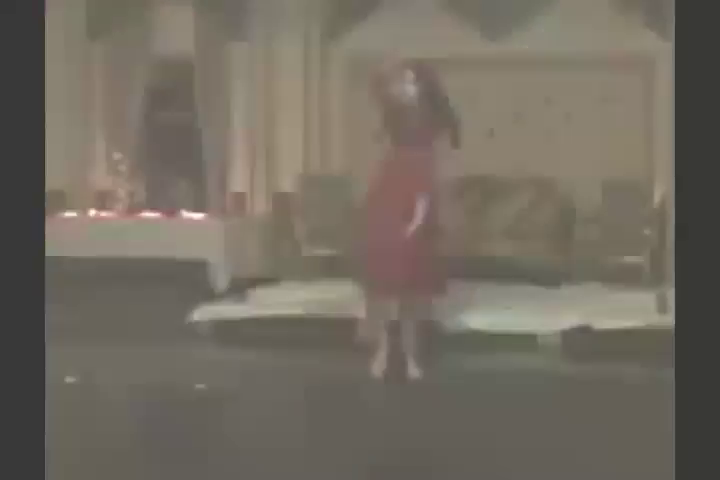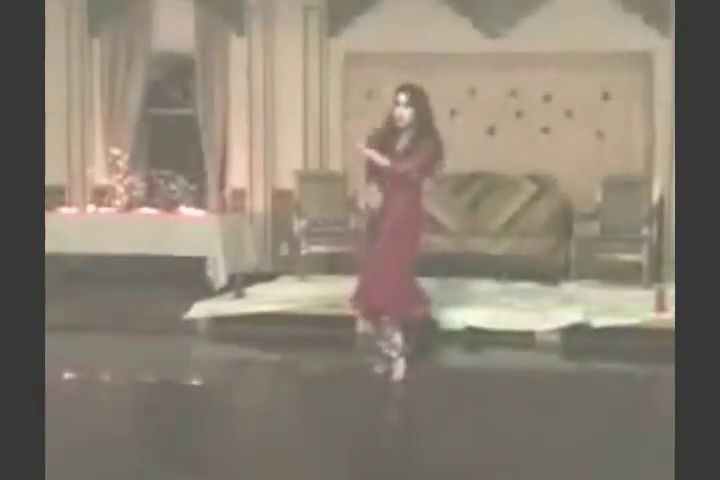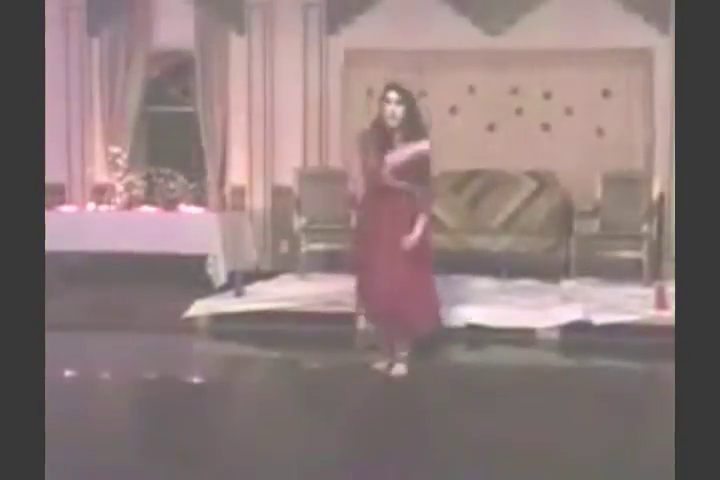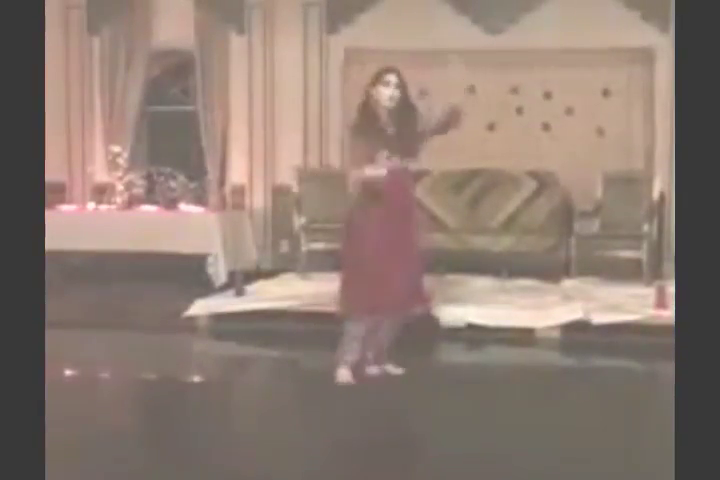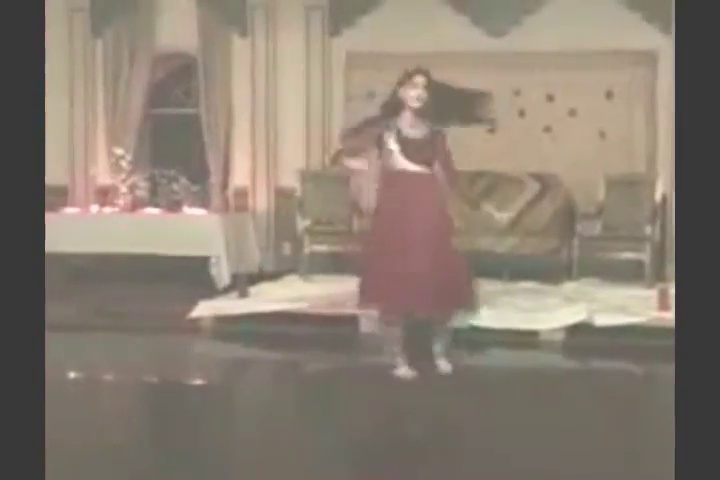
dt=0.7s
person 1, frame 1
left shoulder: (429, 120)
right shoulder: (395, 112)
left elbow: (426, 169)
right elbow: (379, 82)
left wrist: (422, 211)
right wrist: (398, 68)
left hip: (414, 200)
right hip: (386, 198)
left knee: (413, 280)
right knee: (381, 272)
left ankle: (410, 355)
right ankle: (380, 345)
person 1, frame 2
left shoulder: (426, 144)
right shoulder: (382, 137)
left elbow: (404, 170)
right elbow: (372, 176)
left wrist: (372, 155)
right wrist: (373, 191)
left hip: (402, 217)
right hip: (380, 216)
left knee: (384, 283)
right knee: (379, 283)
left ankle: (396, 354)
right ankle: (390, 351)
person 1, frame 3
left shoulder: (420, 147)
right shoulder: (373, 139)
left elbow: (425, 192)
right elbow: (374, 169)
left wrist: (419, 228)
right wrist: (408, 151)
left hip: (407, 225)
right hip: (375, 224)
left knee: (406, 290)
right knee: (377, 290)
left ankle: (401, 355)
right ankle: (386, 350)
person 1, frame 4
left shoulder: (407, 128)
right shoulder: (362, 130)
left elbow: (447, 122)
right elbow: (359, 171)
right wrist: (370, 172)
left hip: (401, 216)
right hip: (372, 216)
left knee: (401, 288)
right knee: (367, 289)
left ankle: (374, 358)
right ankle: (346, 362)
person 1, frame 5
left shoulder: (434, 133)
right shoulder: (382, 127)
left elbow: (449, 174)
right elbow: (342, 152)
right wrist: (367, 167)
left hip: (428, 212)
right hip: (393, 213)
left knee: (437, 282)
right knee: (393, 288)
left ankle: (440, 352)
right ankle: (398, 359)
